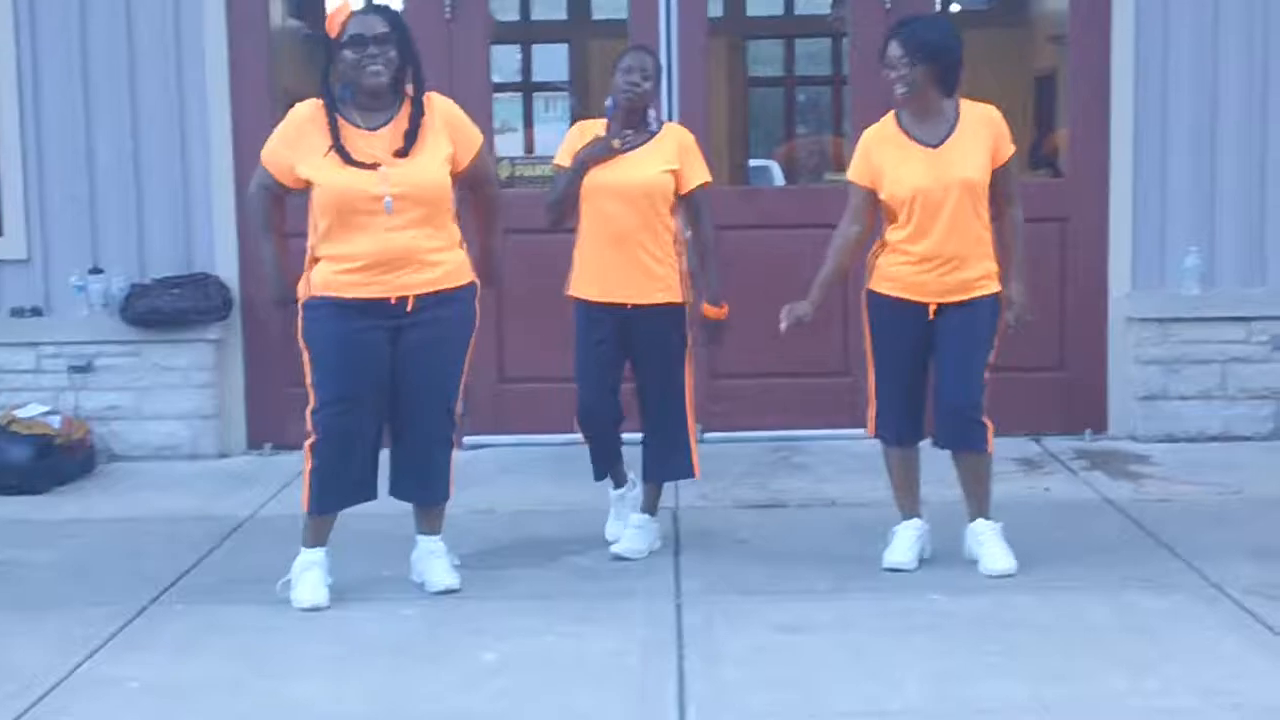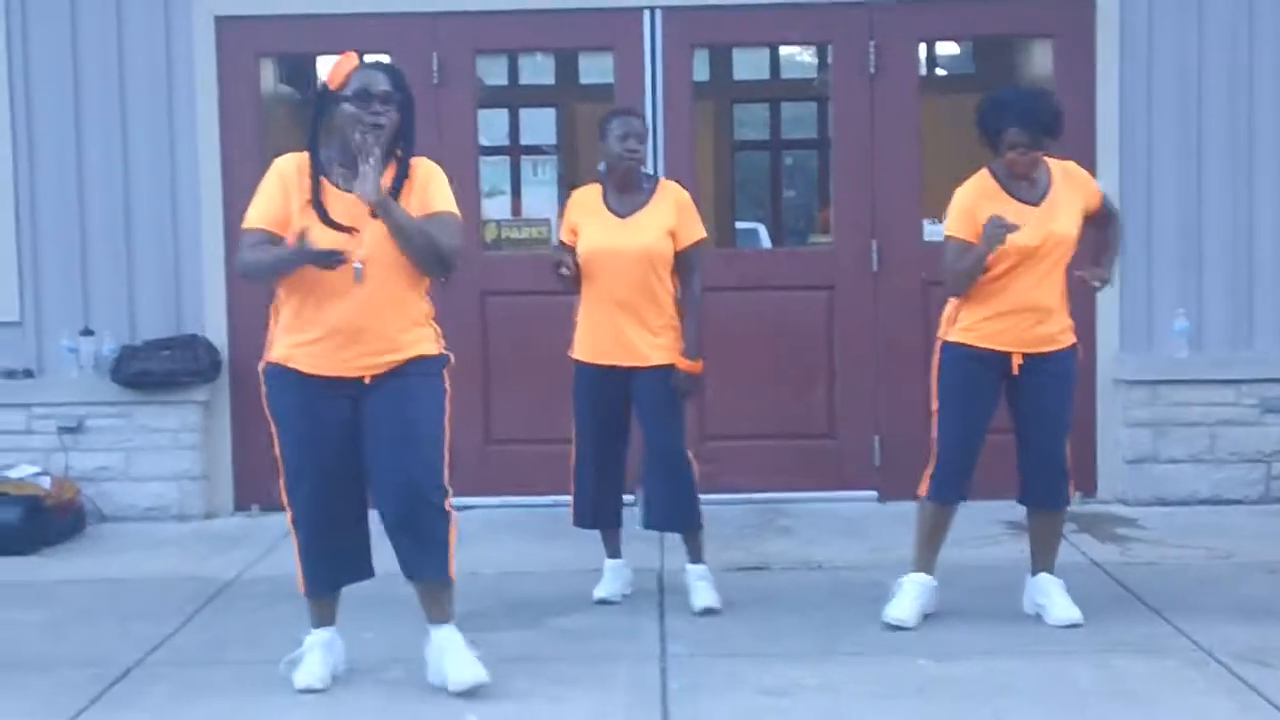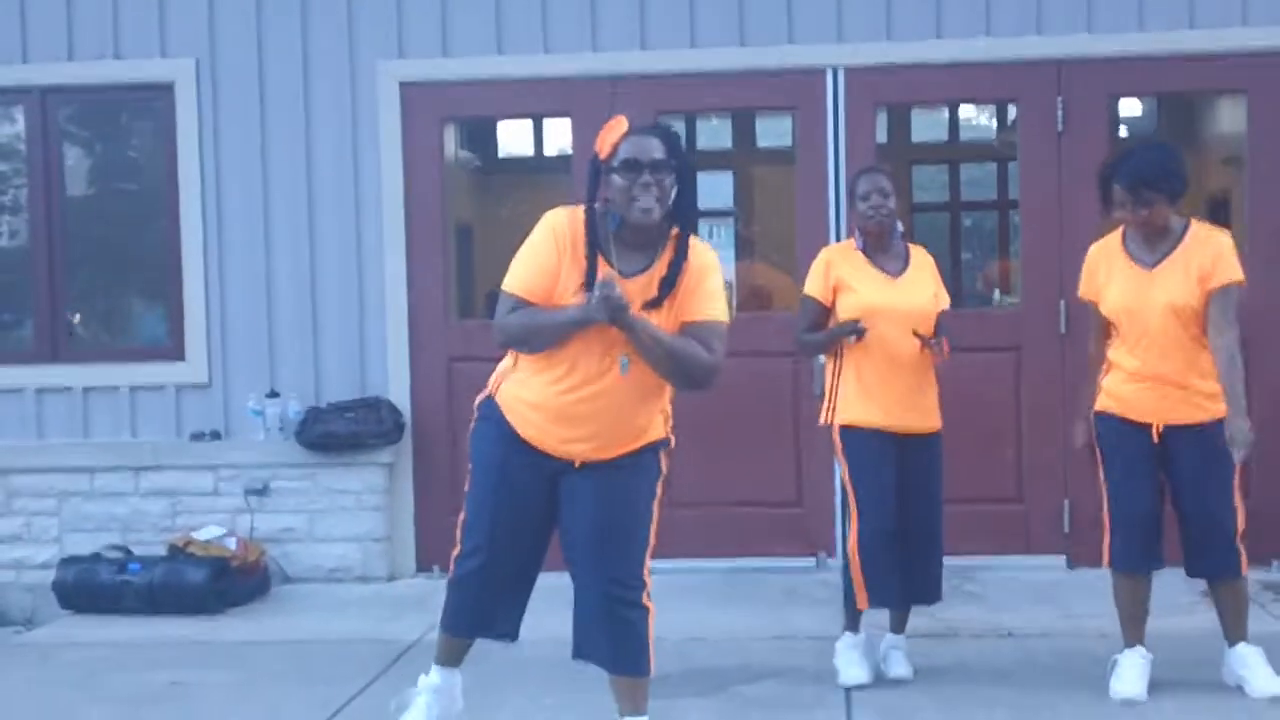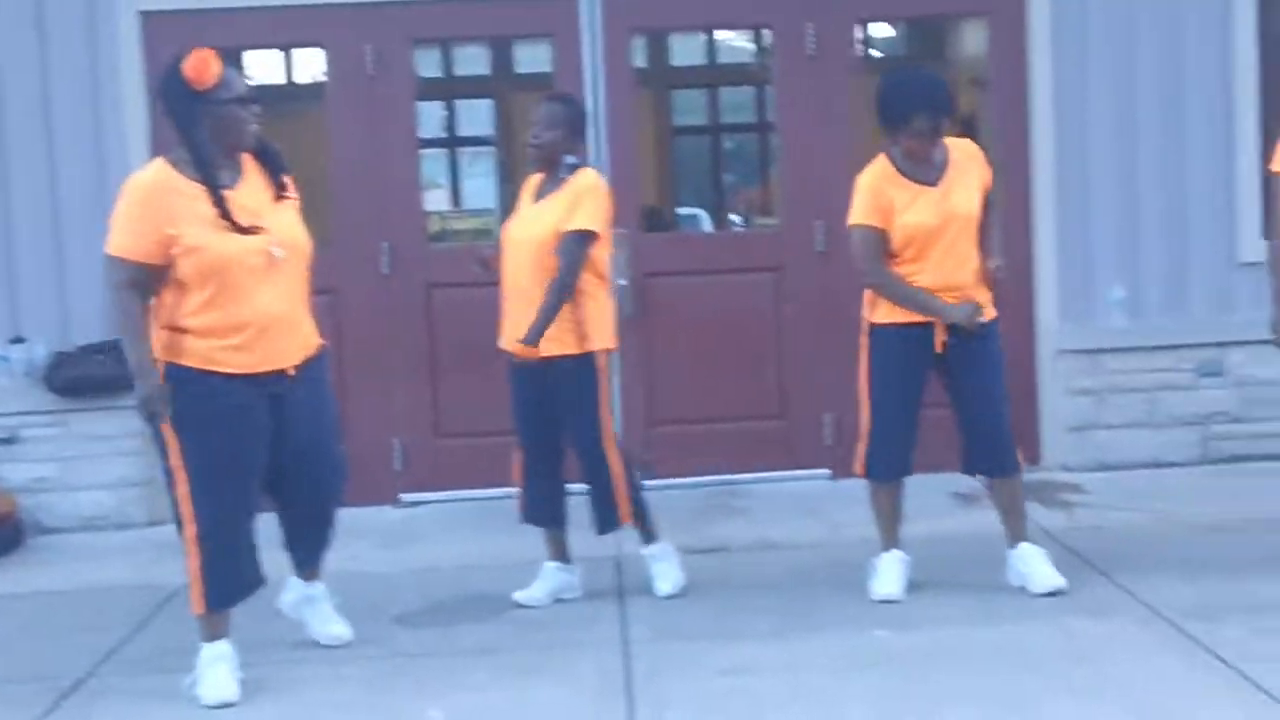
dt=1s
person 1, frame 1
left shoulder: (439, 115)
right shoulder: (307, 123)
left elbow: (484, 183)
right elbow: (264, 187)
left wrist: (484, 251)
right wrist: (272, 256)
left hip: (438, 299)
right hip: (341, 301)
left knee: (430, 424)
right knee: (338, 426)
left ankle: (430, 546)
right ankle: (312, 555)
person 1, frame 2
left shoulder: (422, 176)
right shoulder: (289, 173)
left elbow: (445, 259)
right elbow: (249, 257)
left wrist: (382, 203)
right wrist: (294, 255)
left hip: (405, 365)
right hip: (306, 372)
left knee: (417, 495)
right knee: (319, 506)
left ankle: (443, 634)
right ankle: (322, 637)
person 1, frame 3
left shoulder: (695, 262)
right shoulder: (560, 231)
left elbow: (703, 369)
right elbow: (507, 327)
left wrist: (630, 321)
right wrist: (587, 311)
left hip: (624, 452)
right hip: (518, 429)
left knee: (618, 589)
right knee: (485, 561)
person 1, frame 4
left shoulder: (270, 174)
right shoulder: (154, 189)
right elbow: (128, 291)
right wrist: (143, 368)
left hip: (297, 367)
right hip: (206, 379)
left knee: (317, 487)
right knee: (215, 515)
left ankle: (306, 588)
right ankle: (216, 650)
person 2, frame 1
left shoulder: (986, 123)
right shoulder: (876, 141)
left elbow: (1007, 207)
right elbow: (854, 226)
left wrist: (1012, 278)
right wrist: (814, 297)
left hip: (970, 293)
right hip: (895, 295)
left knee: (961, 407)
right knee: (895, 410)
left ankle: (982, 526)
right ankle: (910, 525)
person 2, frame 2
left shoulder: (1074, 180)
right shoulder: (972, 196)
left elbow: (1109, 220)
right elbow: (953, 281)
left wrist: (1104, 265)
right wrist: (986, 247)
left hip: (1048, 349)
right hip: (972, 346)
left knee: (1049, 465)
right knee: (951, 459)
left ankle: (1043, 581)
right ankle: (920, 578)
person 2, frame 3
left shoulder: (1212, 247)
right shoulder: (1100, 256)
left elbow: (1224, 332)
right wrist: (1086, 412)
left hip: (1201, 417)
right hip: (1124, 418)
left knee: (1216, 535)
right knee: (1129, 533)
right ankle: (1133, 653)
person 2, frame 4
left shoulder: (970, 157)
right shoulder: (873, 183)
right elbow: (872, 271)
left wrist: (991, 258)
right wrist: (941, 309)
left hip: (973, 319)
right hip: (899, 325)
left knee: (994, 433)
right knee: (887, 440)
left ankle: (1021, 550)
right ankle: (890, 554)
person 3, frame 1
left shoulder: (677, 140)
right shoulder: (582, 135)
left elbow: (701, 225)
right elbow: (554, 215)
left wrist: (713, 298)
right wrist: (581, 162)
left hip: (659, 297)
right hip: (594, 295)
left knee: (662, 404)
right knee: (593, 404)
left ankle: (646, 517)
right ankle: (621, 486)
person 3, frame 2
left shoulder: (673, 199)
right shoulder: (580, 202)
left elbow: (691, 282)
left wrist: (691, 355)
right wrist: (563, 266)
left hip: (657, 354)
right hip: (595, 356)
left knee: (668, 455)
right knee: (598, 458)
left ankle: (697, 569)
right ankle: (615, 565)
person 3, frame 3
left shoulder: (923, 260)
right shoulder: (833, 261)
left elbow: (941, 332)
right elbow: (805, 340)
left wrist: (939, 345)
right wrist: (838, 332)
left hip: (920, 420)
right hip: (860, 417)
left knee: (920, 527)
right knee: (871, 523)
left ankle: (895, 639)
right ankle: (851, 638)
person 3, frame 4
left shoulder: (588, 187)
right shoulder: (531, 186)
left elbow: (569, 269)
left wrist: (533, 334)
right wrist: (497, 263)
left hip: (576, 344)
right hip: (525, 344)
left knee: (594, 447)
right knee: (537, 452)
left ankle: (656, 548)
right ankle: (559, 567)
